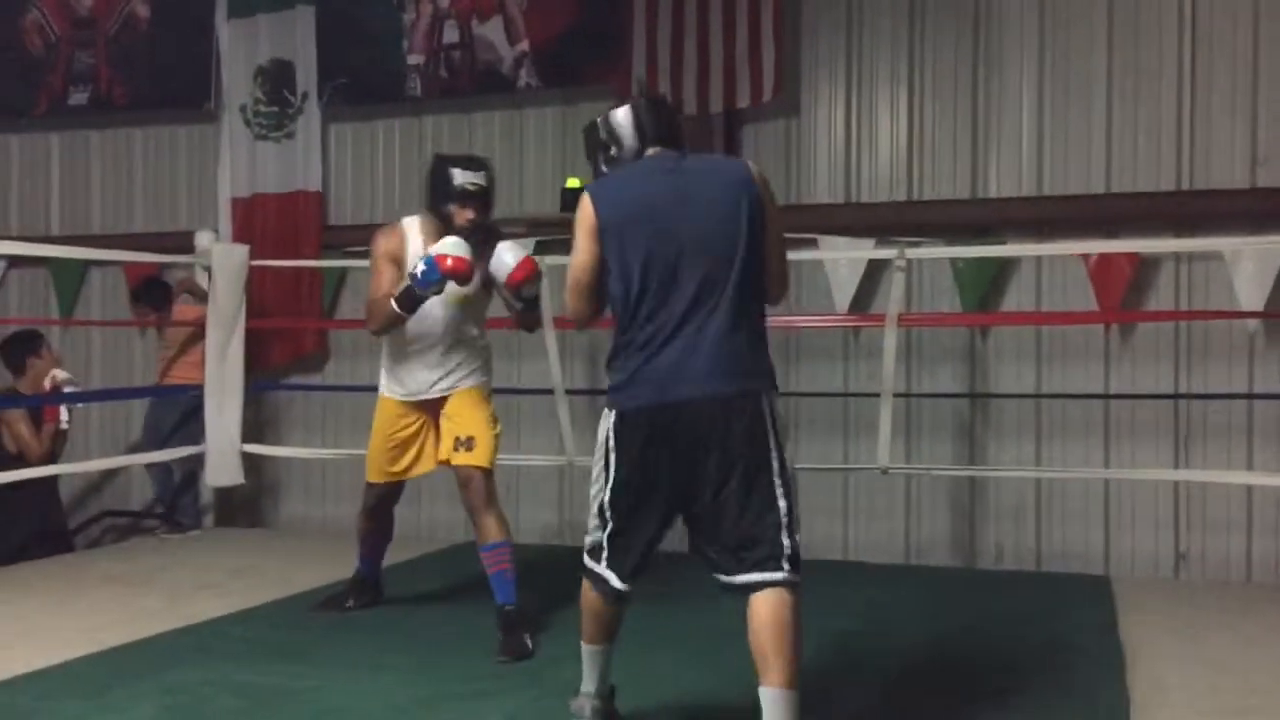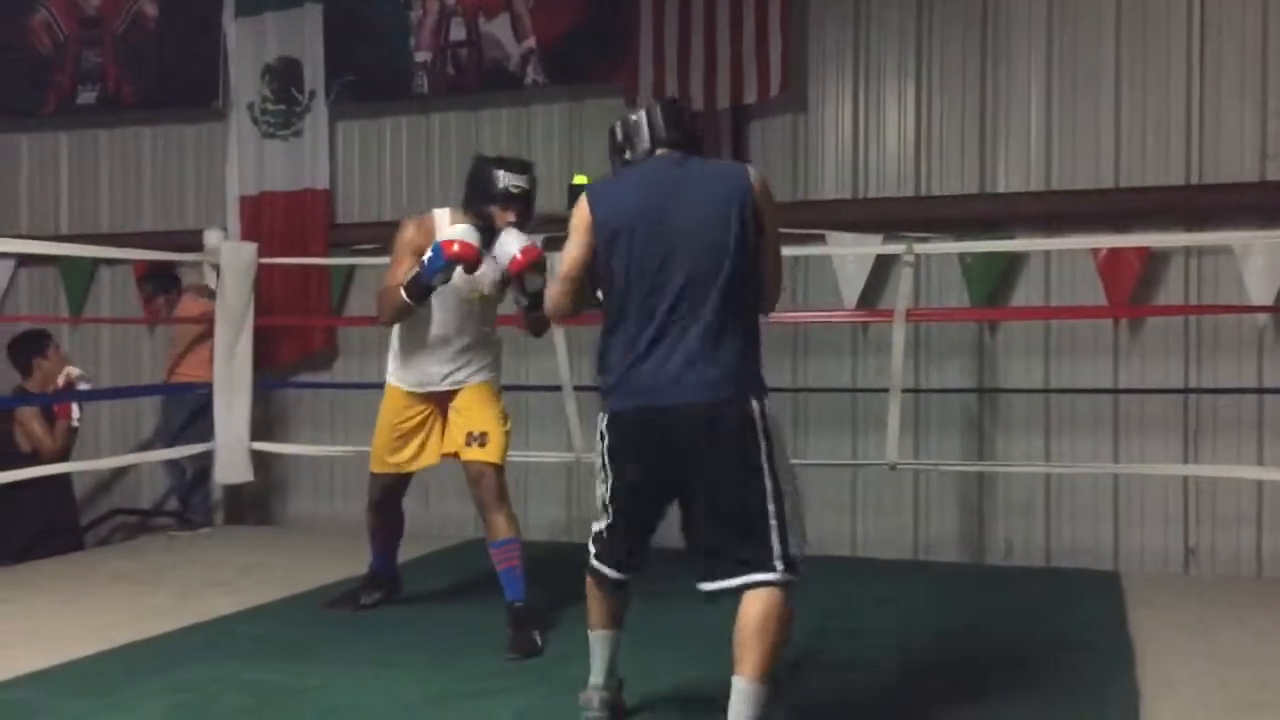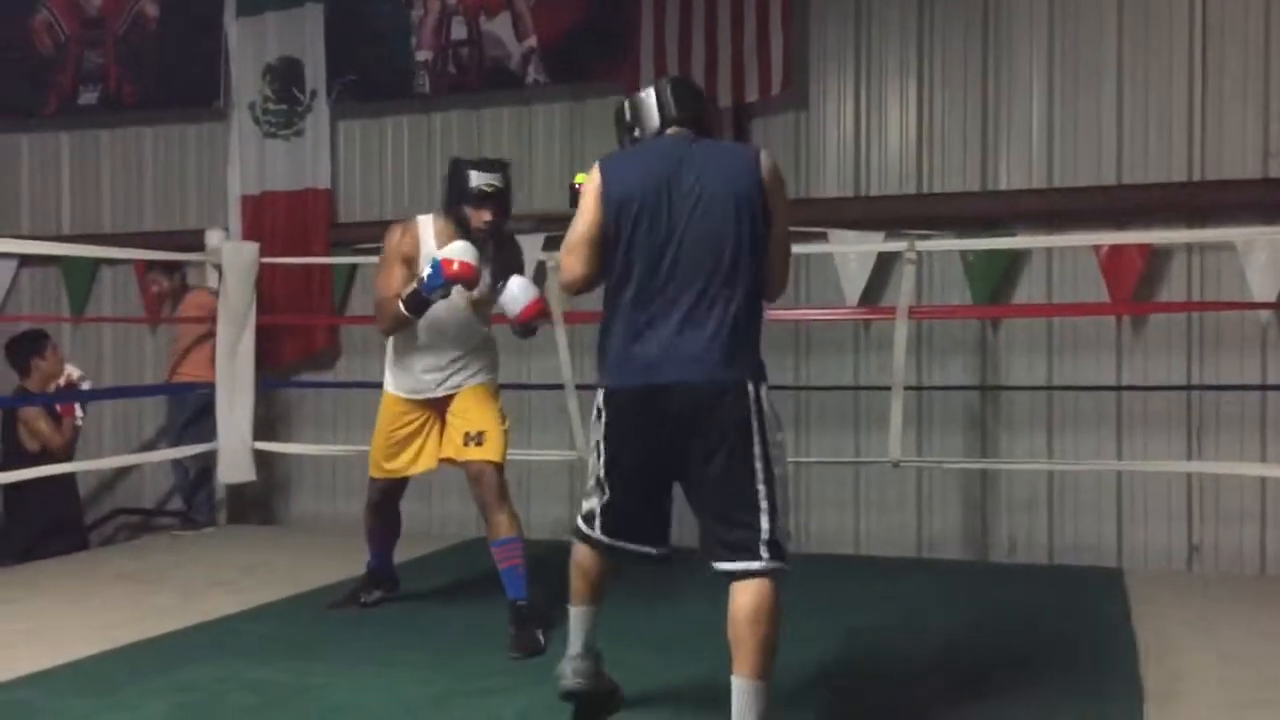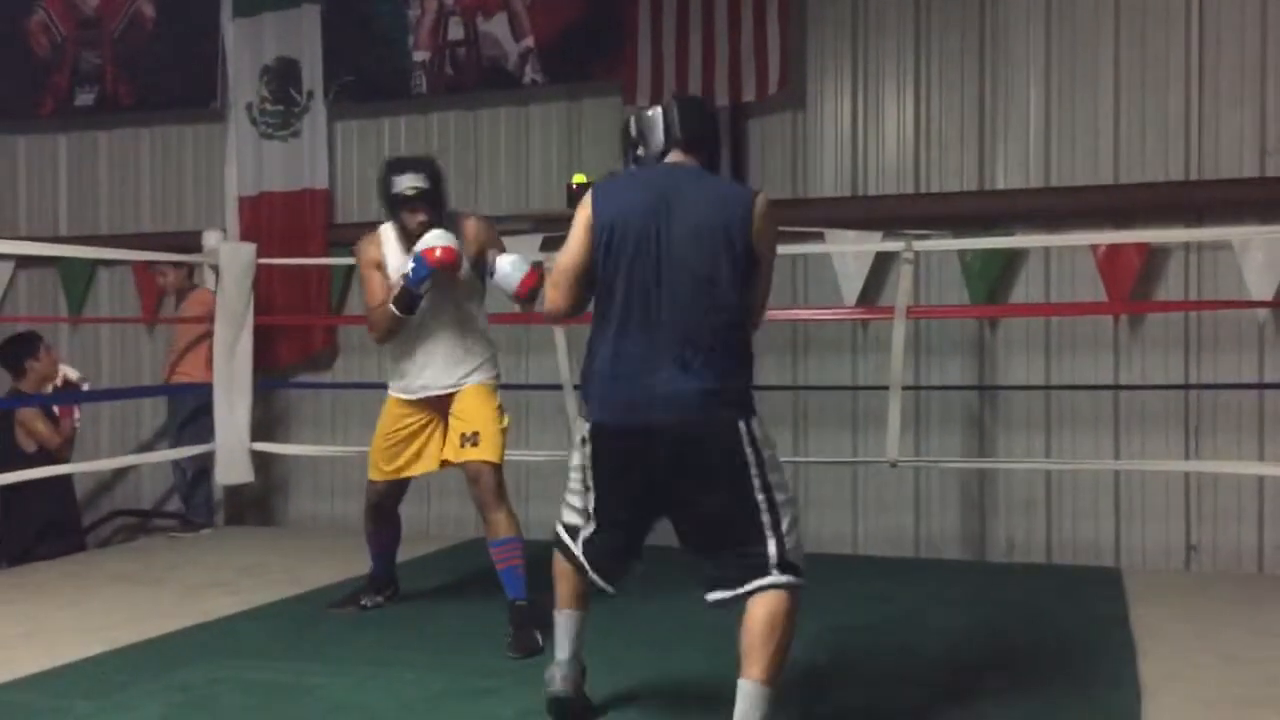
dt=0.2s
person 1, frame 1
left shoulder: (600, 199)
right shoulder: (745, 179)
left elbow: (580, 308)
right elbow: (774, 287)
left hip: (639, 404)
right hip: (734, 399)
left knee: (606, 560)
right knee: (767, 572)
person 1, frame 2
left shoulder: (597, 202)
right shoulder: (745, 184)
left elbow: (561, 302)
right elbow: (768, 293)
left hip: (631, 405)
right hip: (725, 403)
left knee: (610, 553)
right knee: (764, 570)
person 1, frame 3
left shoulder: (607, 174)
right shoulder: (756, 168)
left elbow: (575, 274)
right elbow: (774, 282)
left hip: (631, 383)
right hip: (722, 383)
left knee: (600, 525)
right knee: (751, 559)
left ankle: (580, 663)
person 1, frame 4
left shoulder: (601, 199)
right shoulder: (748, 208)
left elbow: (559, 302)
right elbow: (749, 315)
left hip: (615, 412)
right hip: (711, 418)
left knee: (579, 538)
right knee: (771, 574)
person 2, frame 1
left shoulder: (487, 245)
right shoulder: (392, 240)
left elbow: (529, 323)
right elbow: (376, 321)
left wrist: (526, 293)
right wrist: (417, 287)
left hip: (464, 388)
right hip: (401, 392)
left knee: (478, 491)
right knee: (376, 497)
left ankle: (510, 615)
right ankle: (365, 582)
person 2, frame 2
left shoulder: (512, 246)
right shoulder: (419, 231)
left elbow: (537, 329)
right elbow: (387, 311)
left wrist: (533, 288)
right wrist: (427, 276)
left hip: (474, 381)
right hip: (409, 384)
left knee: (489, 487)
right knee: (382, 491)
left ankle: (519, 611)
right ankle: (382, 577)
person 2, frame 3
left shoulder: (504, 248)
right shoulder: (406, 237)
left elbow: (524, 329)
right elbow: (384, 321)
left wrist: (529, 315)
right wrist: (425, 289)
left hip: (471, 384)
right hip: (407, 389)
left knee: (489, 486)
right knee: (380, 493)
left ankle: (521, 610)
right ankle: (380, 576)
person 2, frame 4
left shoulder: (473, 232)
right shoulder: (374, 247)
left elbow: (517, 287)
right elbow: (378, 329)
left wrist: (525, 284)
right wrist: (411, 286)
left hip: (472, 384)
right hip: (408, 393)
left knee: (487, 485)
right knee: (379, 496)
left ankle: (521, 609)
right ankle: (382, 581)
person 3, frame 1
left shoulder: (190, 314)
right shoulder: (161, 315)
right elbow: (184, 283)
left hip: (189, 390)
right hip: (165, 388)
left knee: (182, 455)
right knee: (152, 449)
left ankle: (186, 519)
right ankle: (173, 512)
person 3, frame 2
left shoulder: (196, 307)
right shoulder: (171, 308)
right elbow: (200, 289)
left hip: (197, 388)
right hip: (174, 386)
left knee: (193, 453)
right knee: (168, 450)
left ankle: (198, 517)
right ankle: (190, 511)
person 3, frame 3
left shoulder: (200, 299)
right shoulder: (176, 303)
left hip: (199, 387)
right hip: (177, 386)
left knee: (195, 453)
left ankle: (201, 517)
right ankle: (194, 512)
person 3, frame 4
left shoulder: (203, 298)
right shoulder: (182, 301)
left hip: (196, 387)
right hip: (178, 386)
left knee: (194, 454)
right knee: (179, 454)
left ankle: (200, 518)
right ankle: (193, 514)
person 4, frame 1
left shoulder: (37, 402)
left elbow: (53, 453)
right elbow: (37, 454)
left wrist: (61, 414)
right wrist: (51, 410)
left hip: (43, 506)
person 4, frame 2
left shoulder: (45, 400)
right shoulder: (24, 406)
left elbow: (63, 450)
right elbow: (53, 451)
left wrist: (71, 409)
right wrist: (63, 407)
left hip: (53, 504)
person 4, frame 3
left shoulder: (42, 400)
right shoulder: (27, 406)
left elbow: (66, 448)
right elbow: (62, 448)
left wrist: (72, 405)
right wrist: (68, 404)
left hip: (56, 506)
person 4, frame 4
left shoulder: (34, 402)
right shoulder: (23, 408)
left elbow: (63, 449)
right elbow: (61, 448)
left wrist: (66, 401)
right wrist: (67, 404)
left hip: (51, 508)
